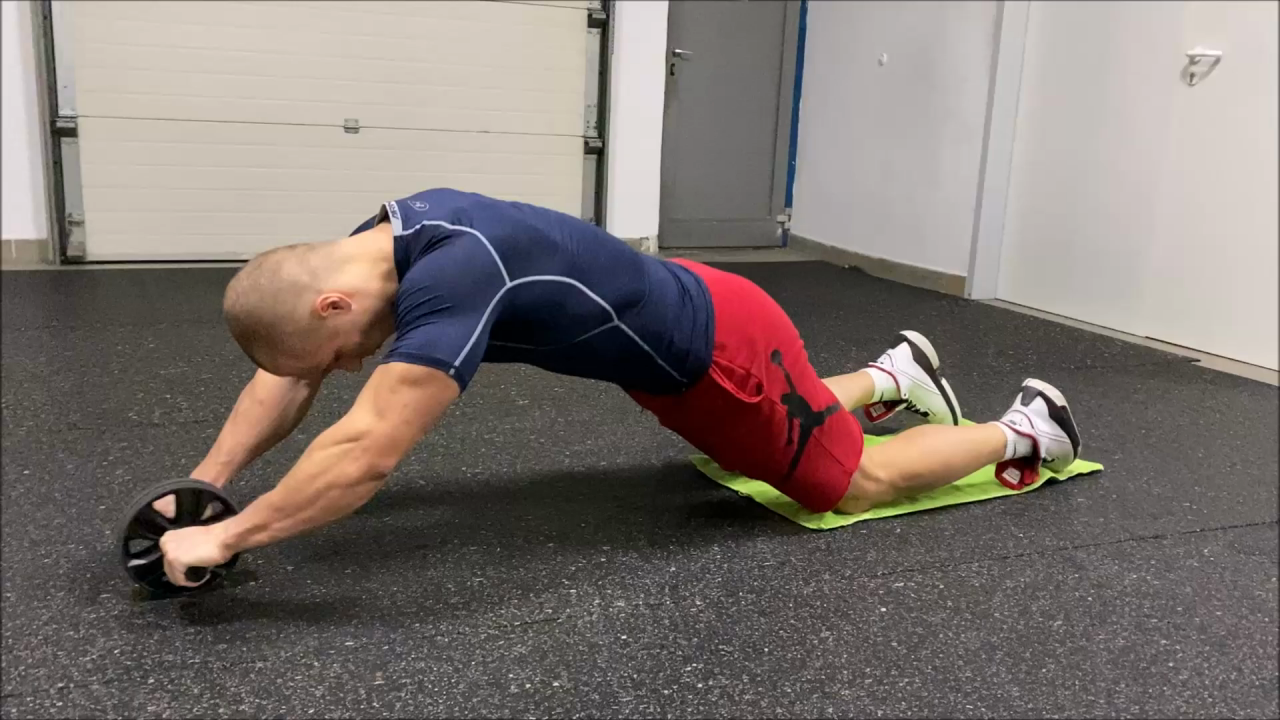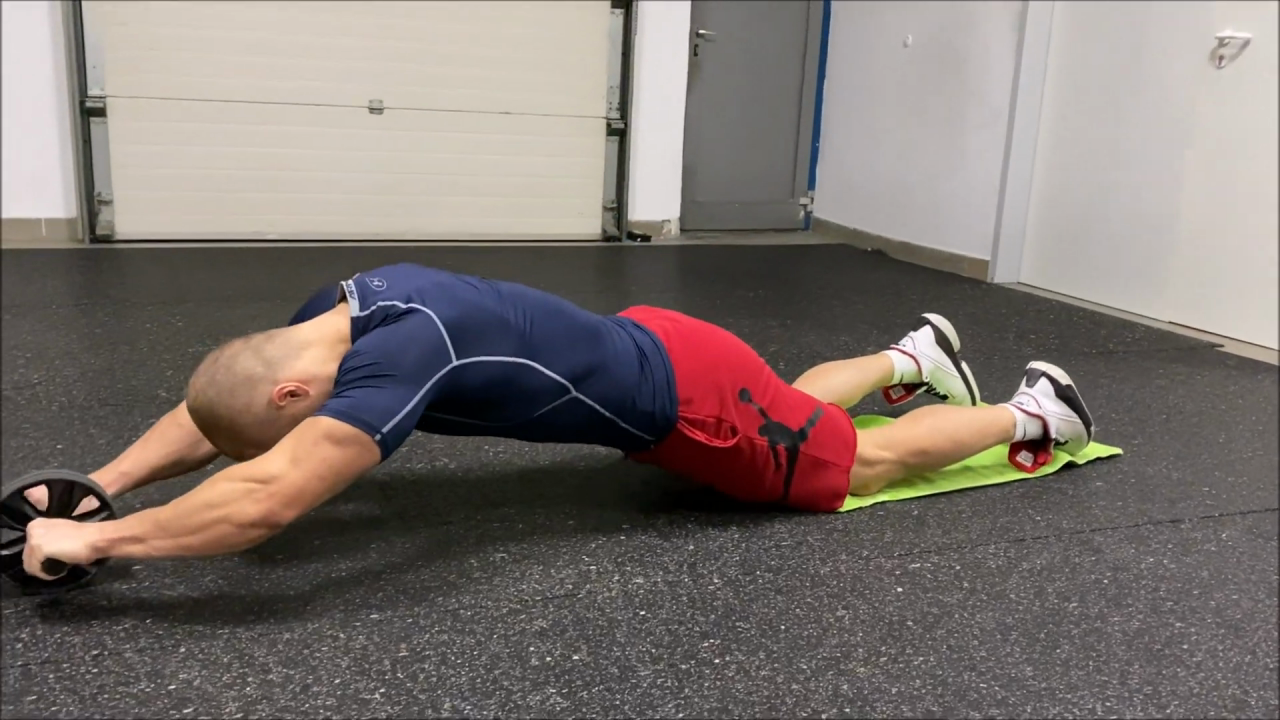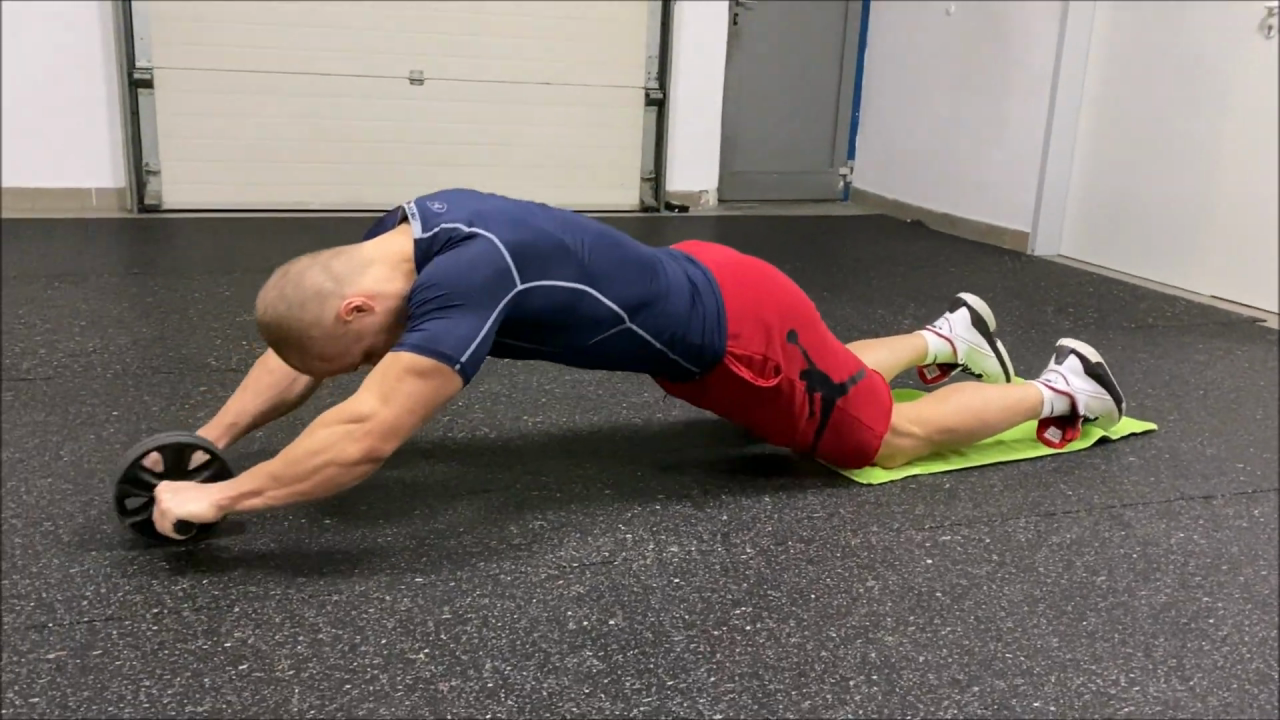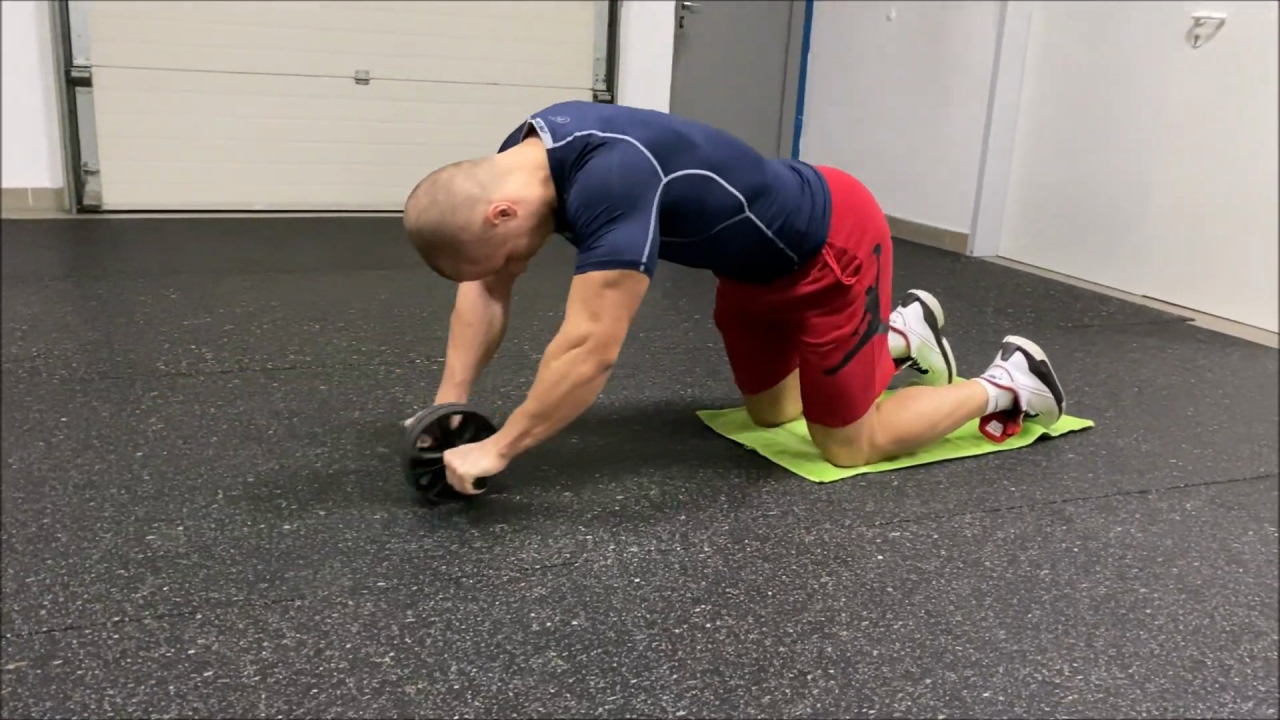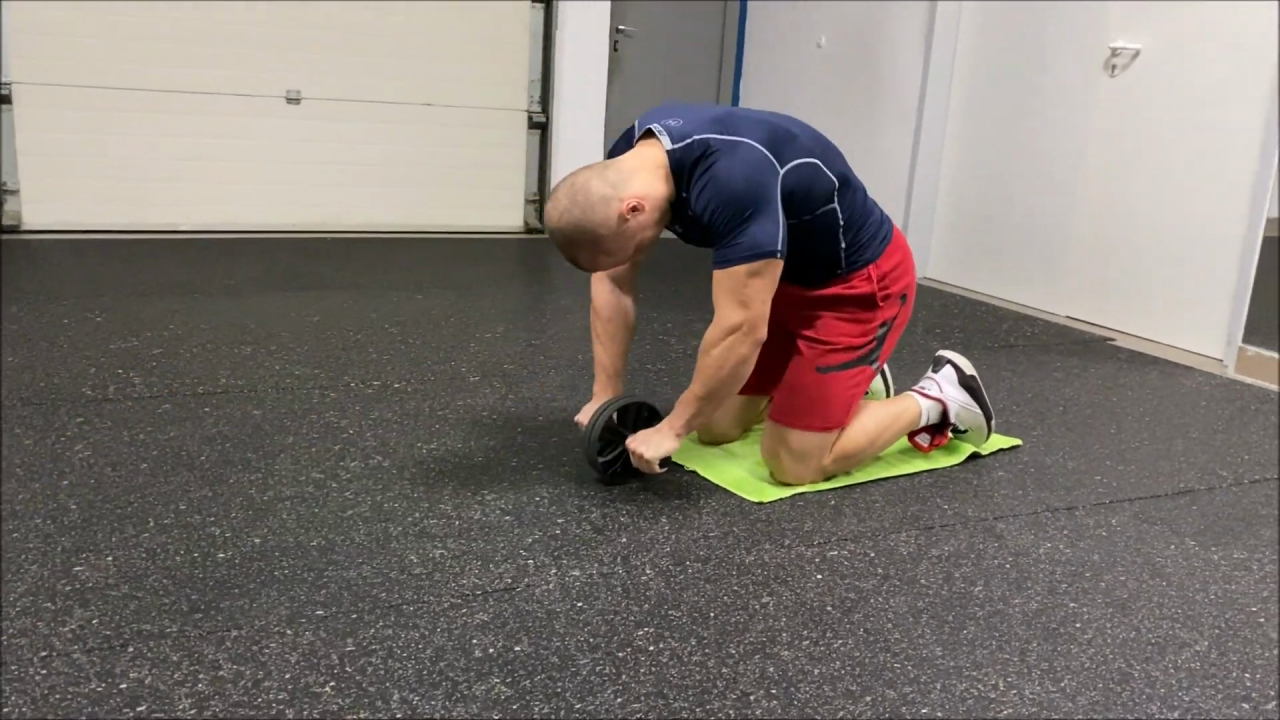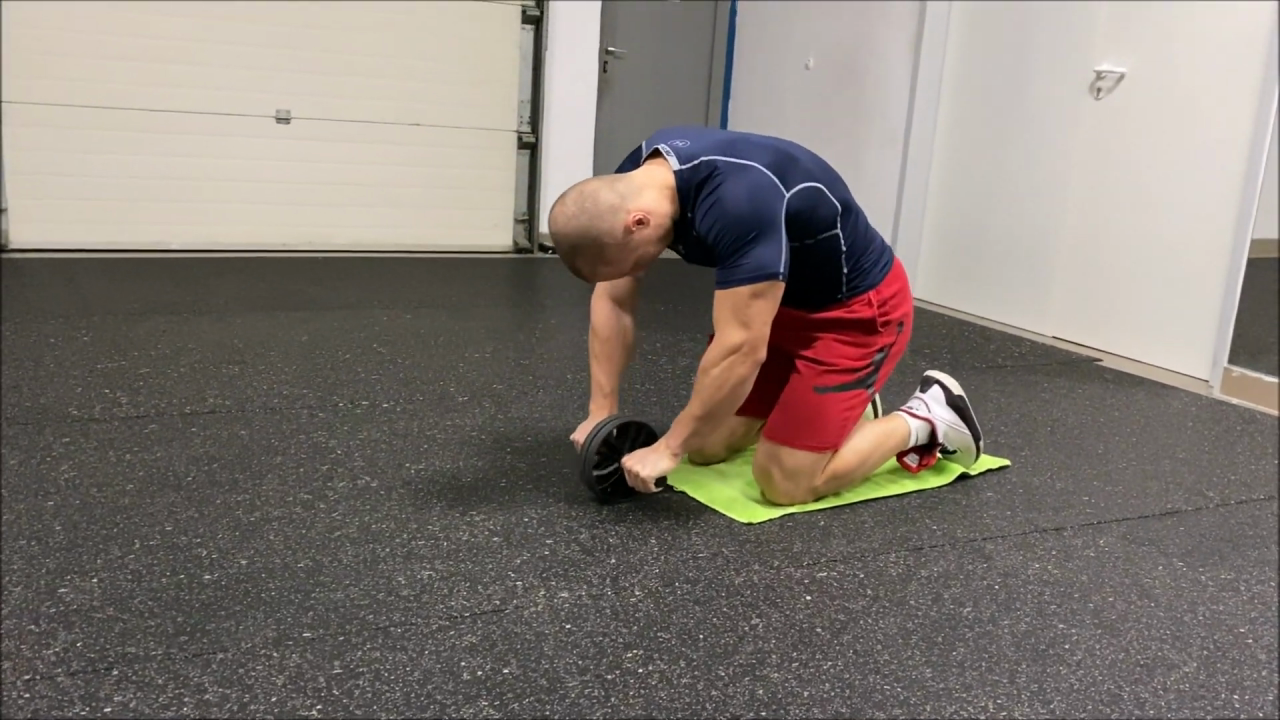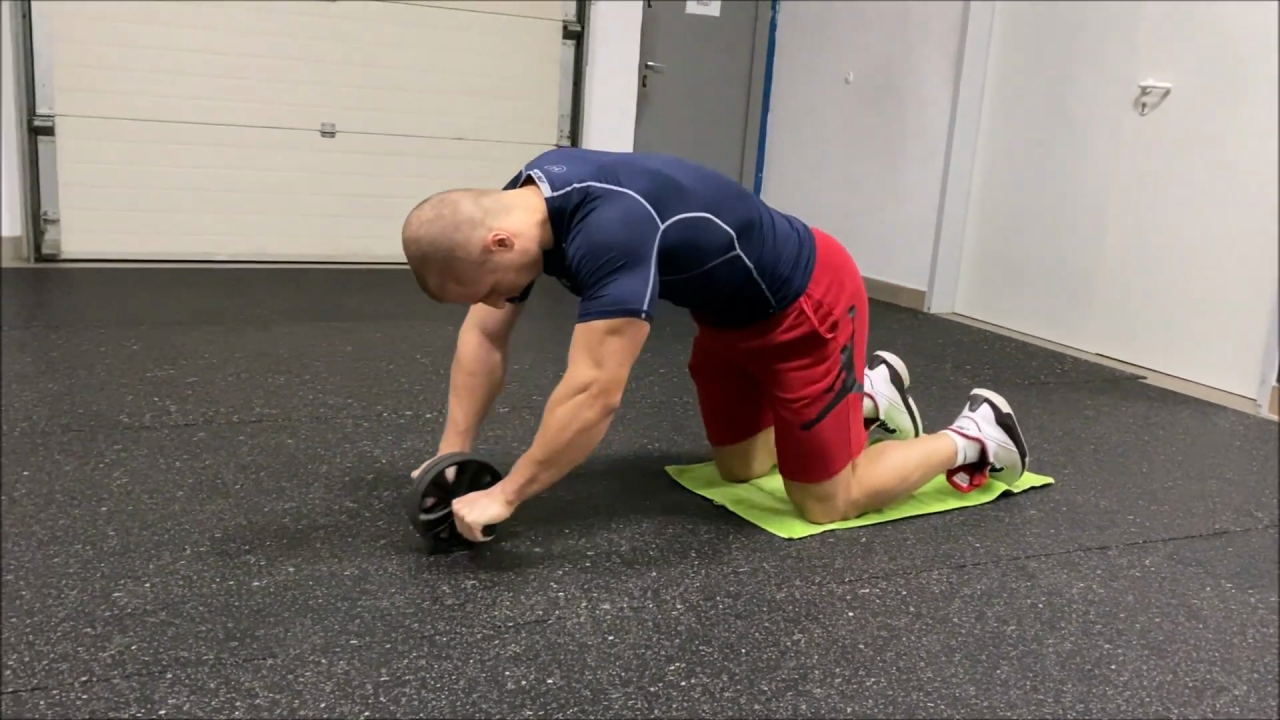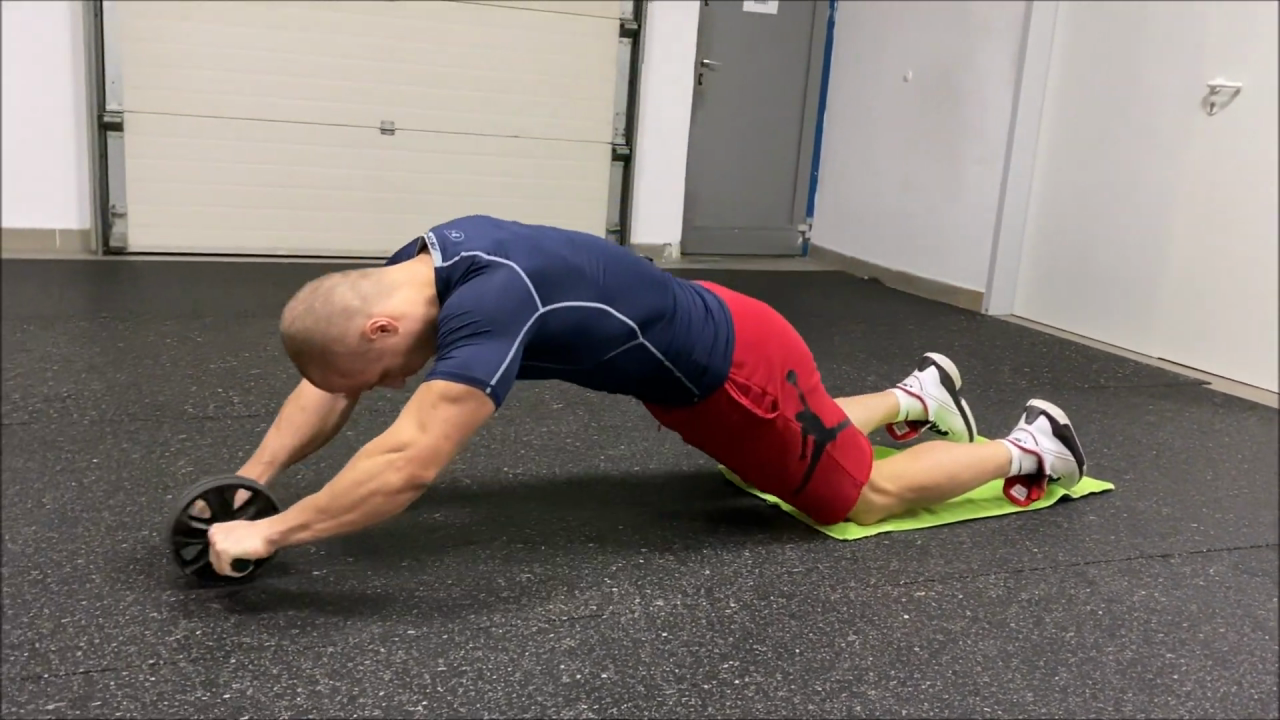
dt=0.7s
person 1, frame 1
left shoulder: (449, 274)
right shoulder: (377, 250)
left elbow: (369, 453)
right elbow: (284, 375)
left wrist: (229, 535)
right wrist: (208, 478)
left hip: (719, 342)
right hip: (672, 338)
left knee: (855, 483)
right knee: (794, 428)
left ankle: (1022, 431)
right ankle: (892, 374)
person 1, frame 2
left shoulder: (398, 351)
right shoulder: (338, 309)
left elbow: (269, 498)
right elbow: (212, 414)
left wrist: (94, 541)
right wrist: (99, 484)
left hip: (686, 396)
right hip: (646, 350)
left knee: (859, 462)
right knee: (797, 411)
left ankle: (1032, 412)
right ankle: (914, 357)
person 1, frame 3
left shoulder: (463, 273)
right shoulder: (399, 239)
left elbow: (365, 434)
right elbow: (300, 351)
left wrist: (220, 501)
right wrist: (211, 438)
left hip: (739, 327)
right hip: (695, 289)
left knee: (885, 436)
right knee: (825, 392)
left ankle: (1062, 390)
right ankle: (947, 335)
person 1, frame 4
left shoulder: (611, 182)
right shoulder: (520, 161)
left elbow: (590, 351)
right elbow: (484, 292)
left wrist: (496, 449)
right wrist: (449, 399)
left hip: (831, 243)
right hip: (764, 248)
left knee: (848, 443)
right knee: (771, 413)
left ankle: (1005, 385)
right ankle: (899, 334)
person 1, frame 5
left shoulder: (733, 179)
right shoulder: (627, 162)
left elbow: (741, 329)
right elbow: (611, 284)
left wrist: (671, 429)
right wrist: (604, 395)
left hip: (860, 280)
right hip: (783, 275)
left knee: (793, 462)
right knee: (714, 427)
left ankle: (933, 400)
right ankle: (842, 370)
person 1, frame 6
left shoulder: (738, 201)
right shoulder: (630, 184)
left elbow: (741, 349)
right elbow: (611, 303)
left wrist: (667, 449)
right wrist: (601, 412)
left hip: (857, 308)
right hip: (779, 301)
left knee: (784, 481)
right knee: (706, 446)
left ankle: (923, 420)
right ankle: (835, 395)
person 1, frame 7
left shoulder: (611, 232)
right shoulder: (521, 205)
left elbow: (596, 395)
right elbow: (483, 337)
left wrist: (504, 497)
right wrist: (452, 449)
left hip: (808, 303)
right hip: (734, 306)
left knee: (825, 502)
right knee: (739, 467)
left ankle: (970, 438)
right ankle: (868, 394)
person 1, frame 8
left shoulder: (486, 304)
right shoulder: (420, 266)
left elbow: (411, 462)
right elbow: (328, 384)
left wrist: (269, 534)
right wrist: (250, 479)
left hip: (739, 370)
right hip: (696, 356)
left knee: (859, 498)
right knee: (775, 468)
left ankle: (1026, 447)
right ankle: (916, 396)
